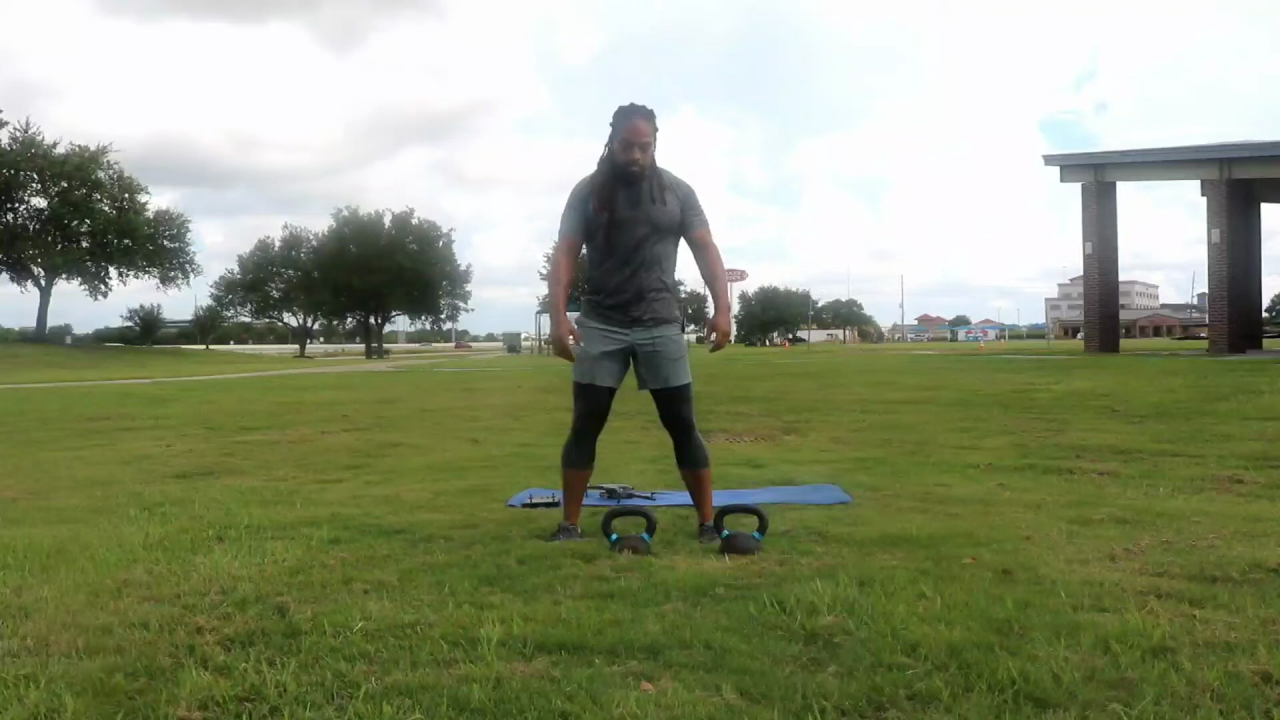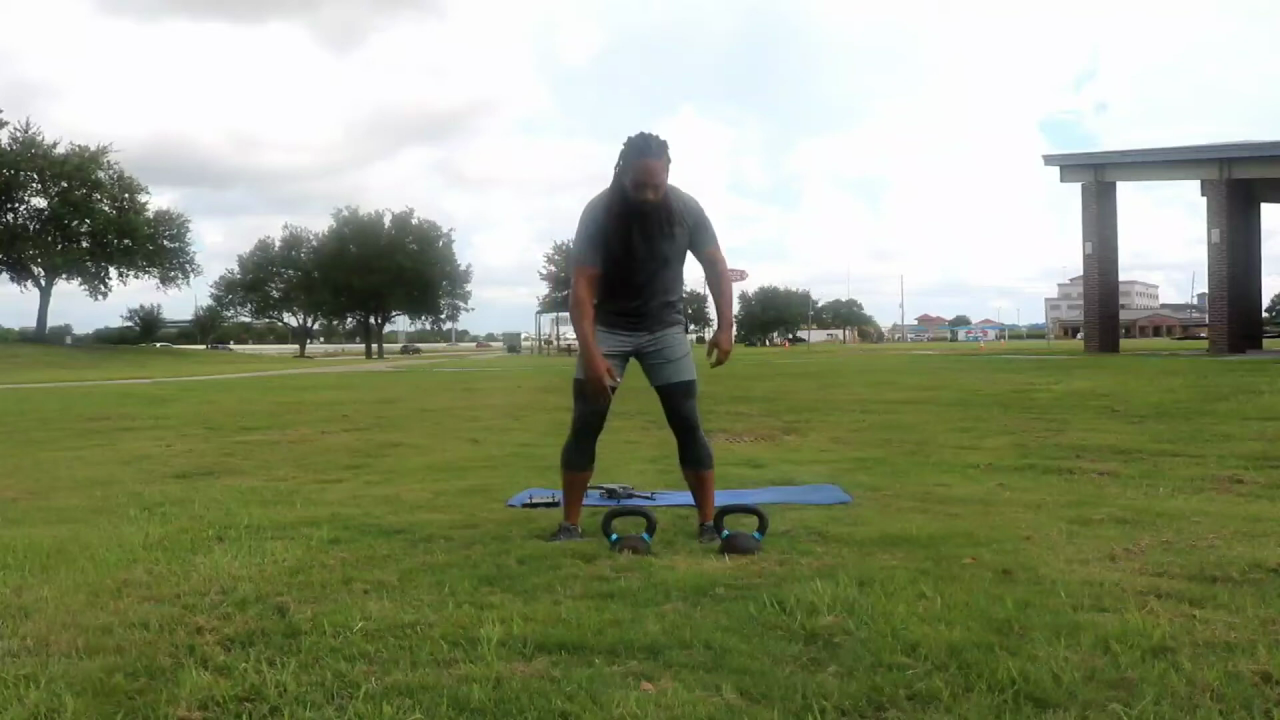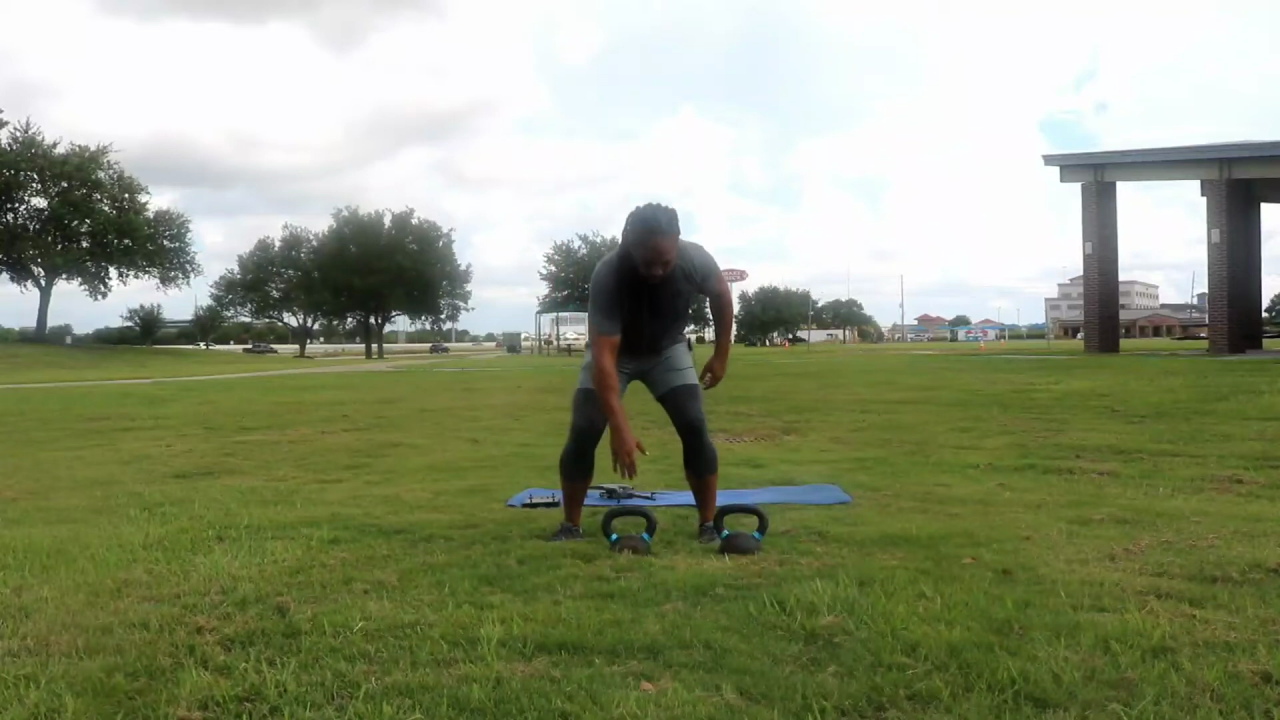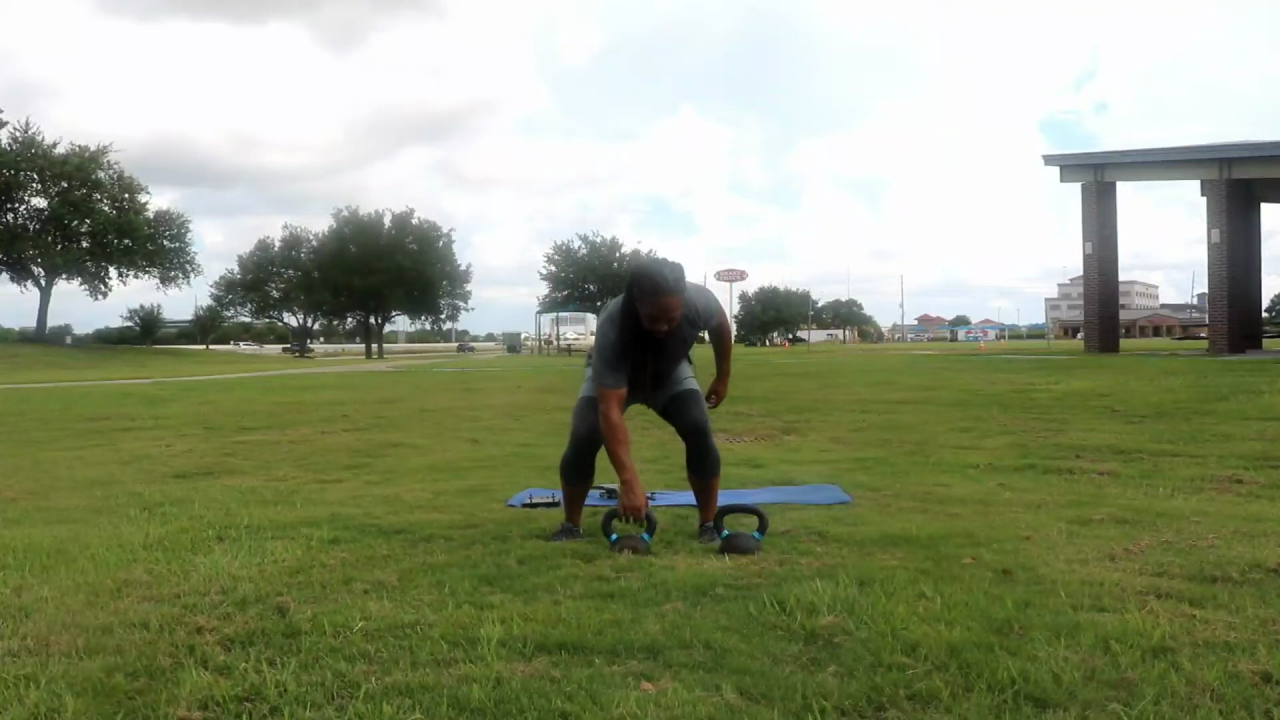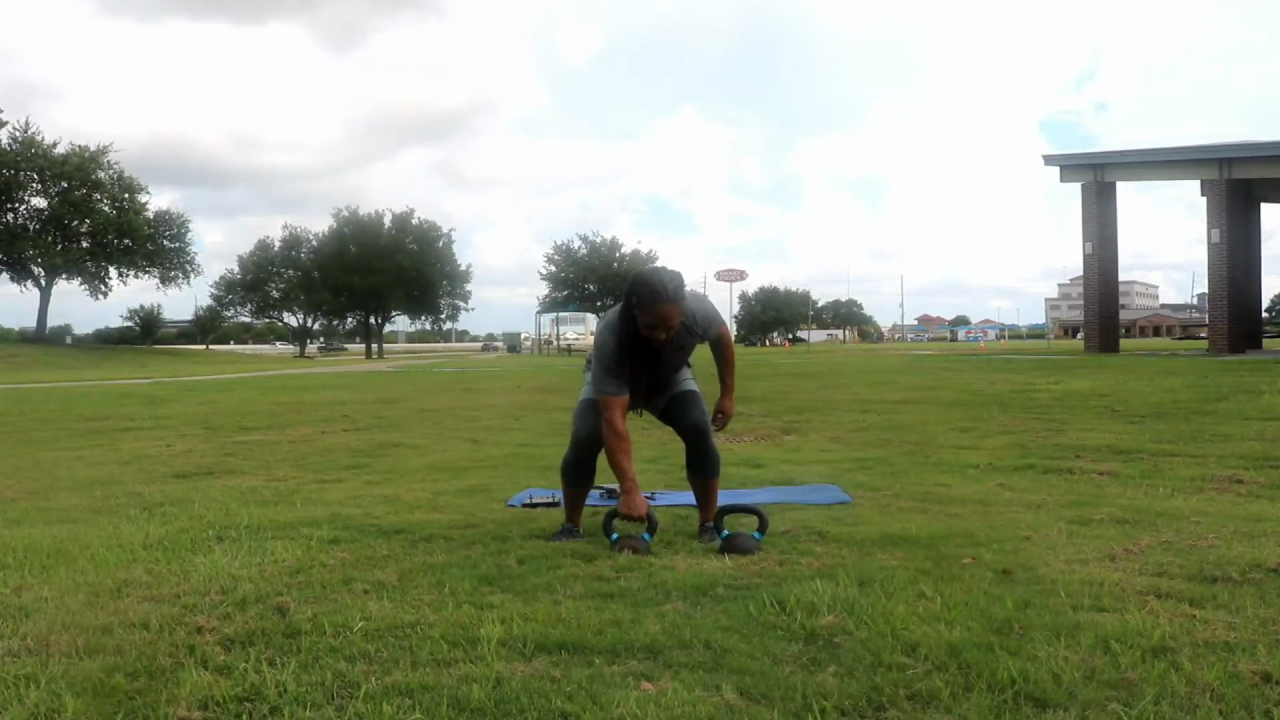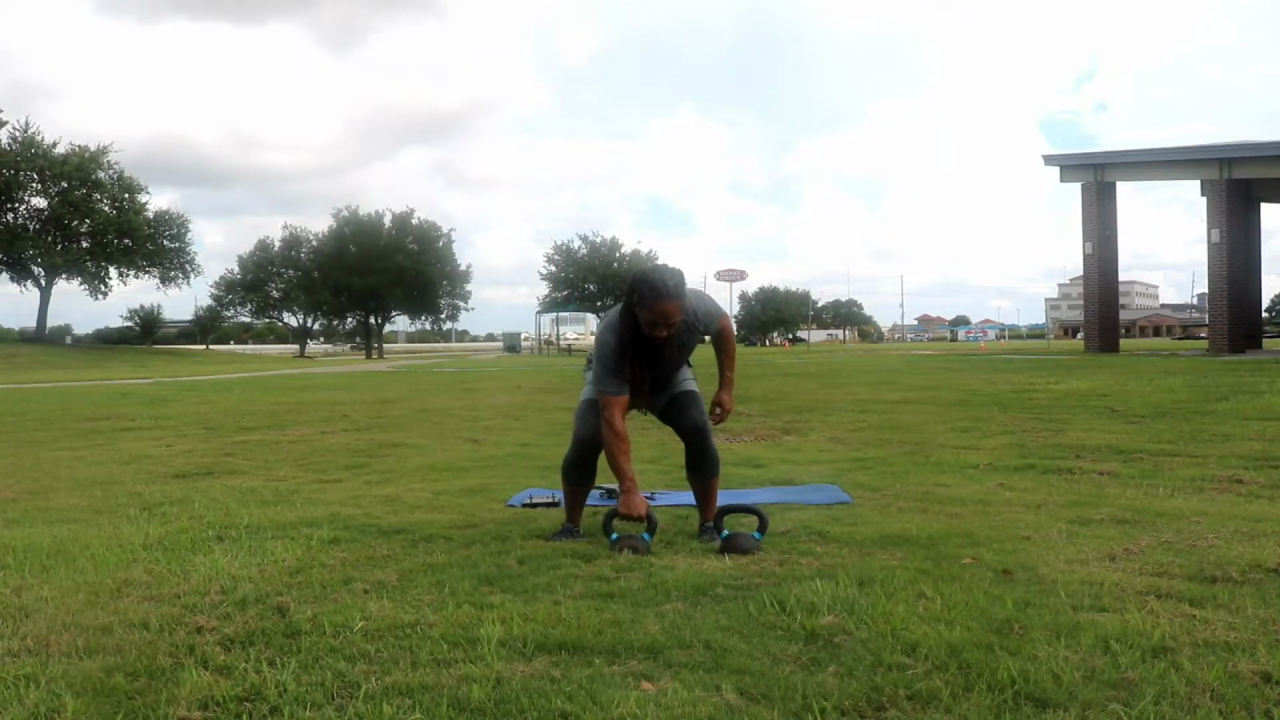
dt=0.3s
person 1, frame 1
left shoulder: (677, 191)
right shoulder: (588, 191)
left elbow: (705, 248)
right elbow: (565, 254)
left wrist: (721, 308)
right wrist: (558, 315)
left hip: (660, 324)
right hip: (601, 324)
left knee: (682, 425)
right knee: (586, 425)
left ankle: (708, 523)
right ankle: (569, 525)
person 1, frame 2
left shoulder: (687, 209)
right shoulder: (598, 213)
left elbow: (715, 266)
right elbow: (582, 287)
left wrist: (725, 327)
right wrist: (590, 356)
left hip: (664, 328)
right hip: (608, 328)
left knee: (687, 423)
right knee: (586, 422)
left ankle: (708, 523)
right ankle: (569, 525)
person 1, frame 3
left shoulder: (695, 259)
right shoulder: (607, 275)
left elbow: (721, 296)
right elbow: (603, 357)
left wrist: (721, 354)
right wrist: (620, 428)
left hip: (668, 349)
right hip: (616, 352)
left knee: (694, 426)
right knee: (583, 430)
left ankle: (708, 525)
right ankle: (570, 525)
person 1, frame 4
left shoulder: (700, 301)
right shoulder: (612, 325)
left elbow: (721, 327)
right elbow: (610, 412)
left wrist: (722, 378)
right wrist: (629, 482)
left hip: (670, 373)
right hip: (613, 376)
left knee: (699, 429)
right knee: (583, 437)
left ankle: (708, 525)
right ankle: (570, 525)
person 1, frame 5
left shoulder: (698, 310)
right shoulder: (611, 334)
left elbow: (722, 337)
right elbow: (613, 420)
left wrist: (727, 394)
right wrist: (629, 490)
left hip: (670, 378)
right hip: (612, 381)
left knee: (699, 430)
right knee: (584, 439)
left ankle: (708, 525)
right ankle: (571, 526)
person 1, frame 6
left shoulder: (698, 306)
right shoulder: (611, 334)
left elbow: (724, 328)
right elbow: (612, 420)
left wrist: (726, 387)
right wrist: (628, 490)
left hip: (671, 376)
right hip: (611, 379)
left knee: (699, 430)
right knee: (585, 438)
left ankle: (708, 524)
right ankle: (571, 526)
